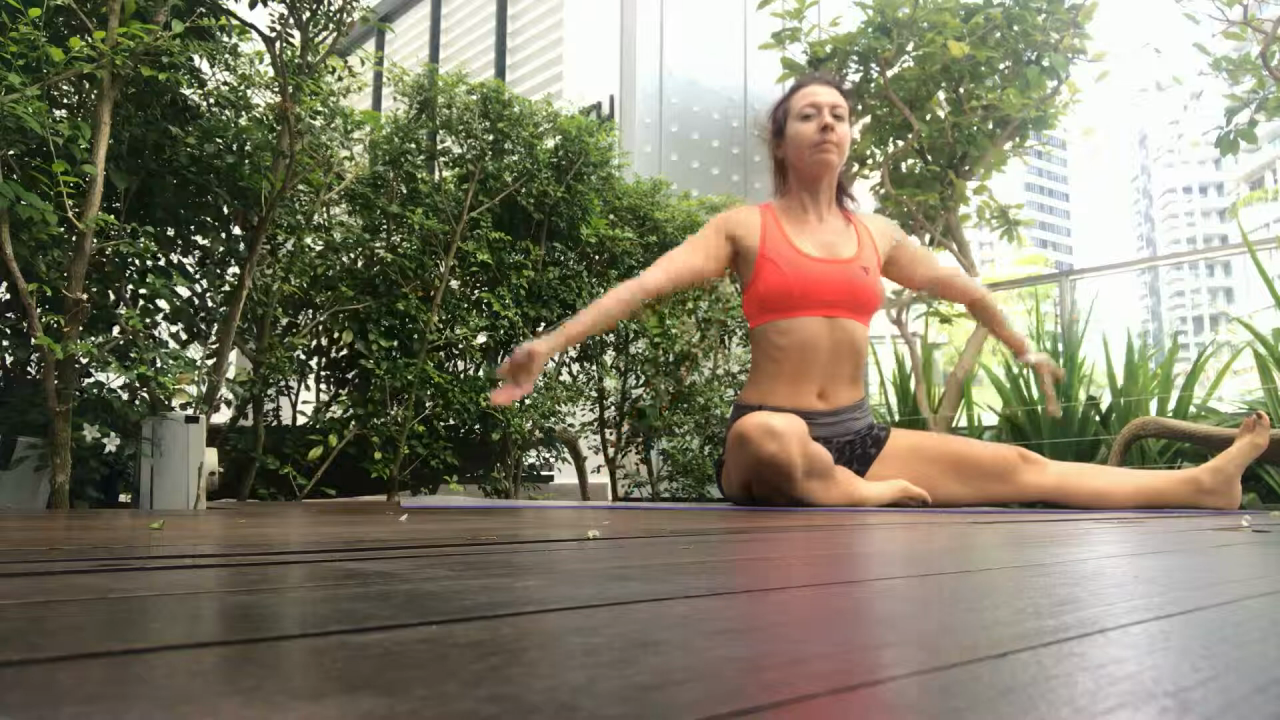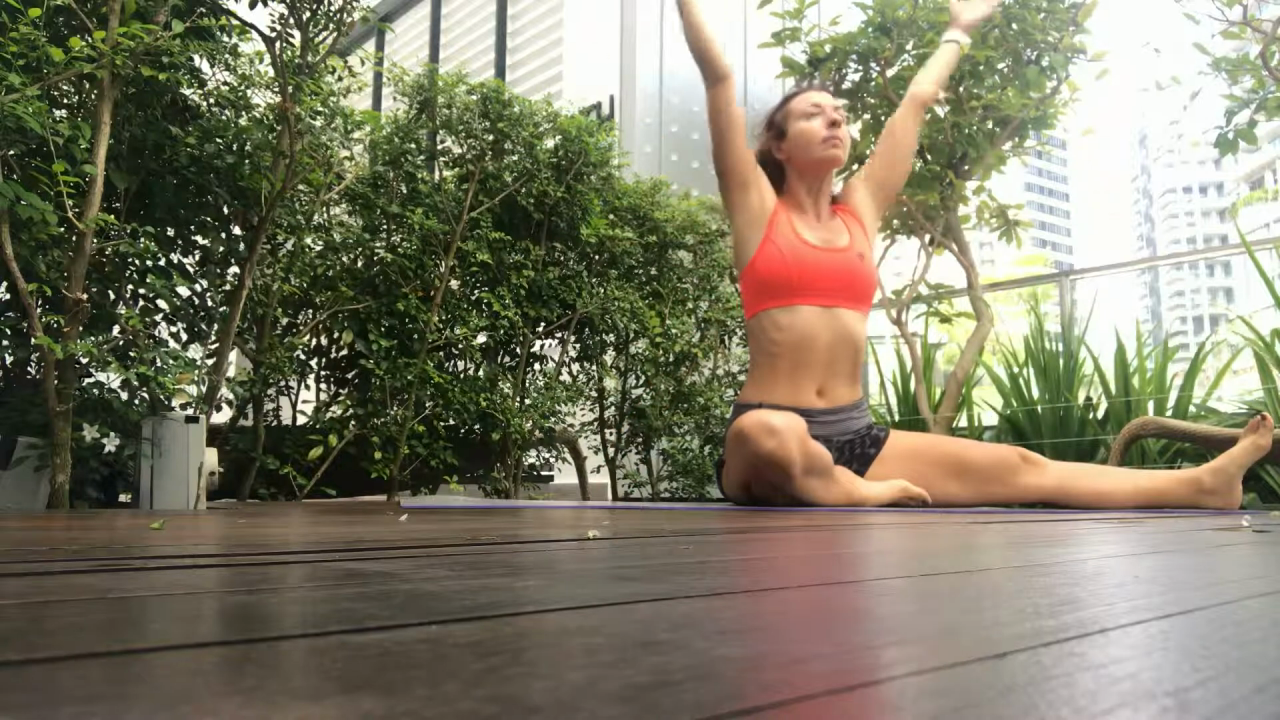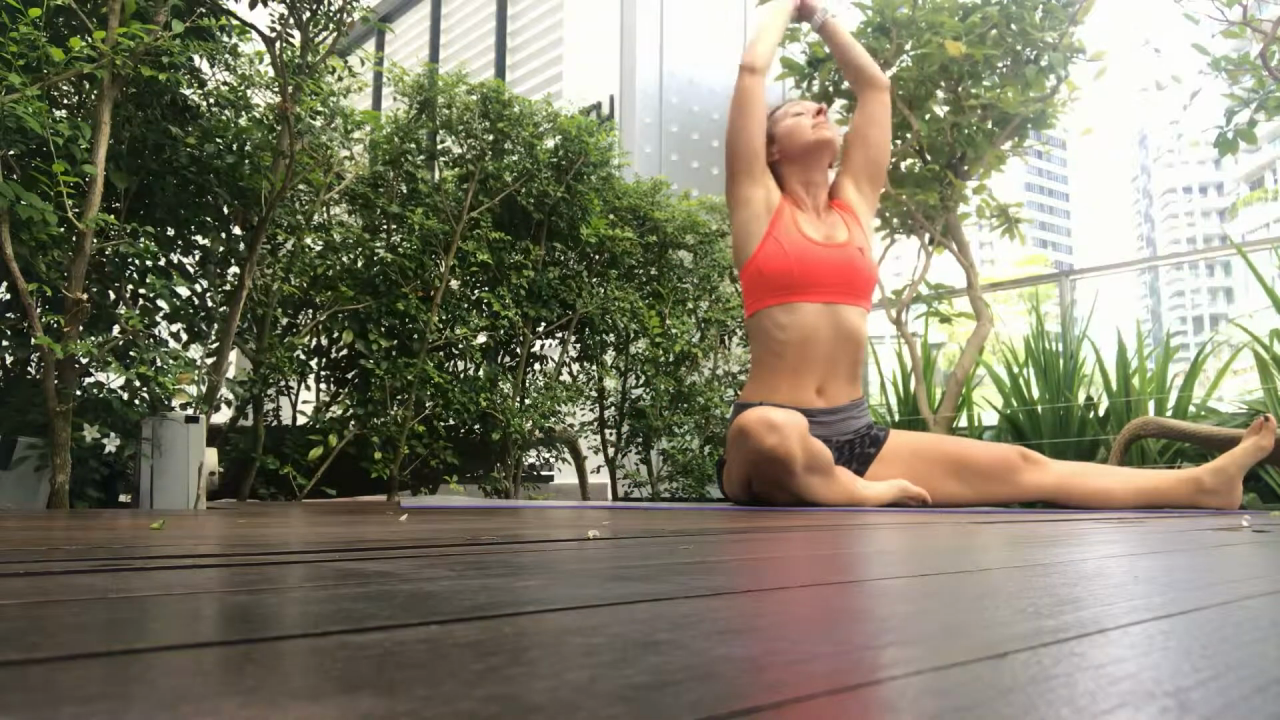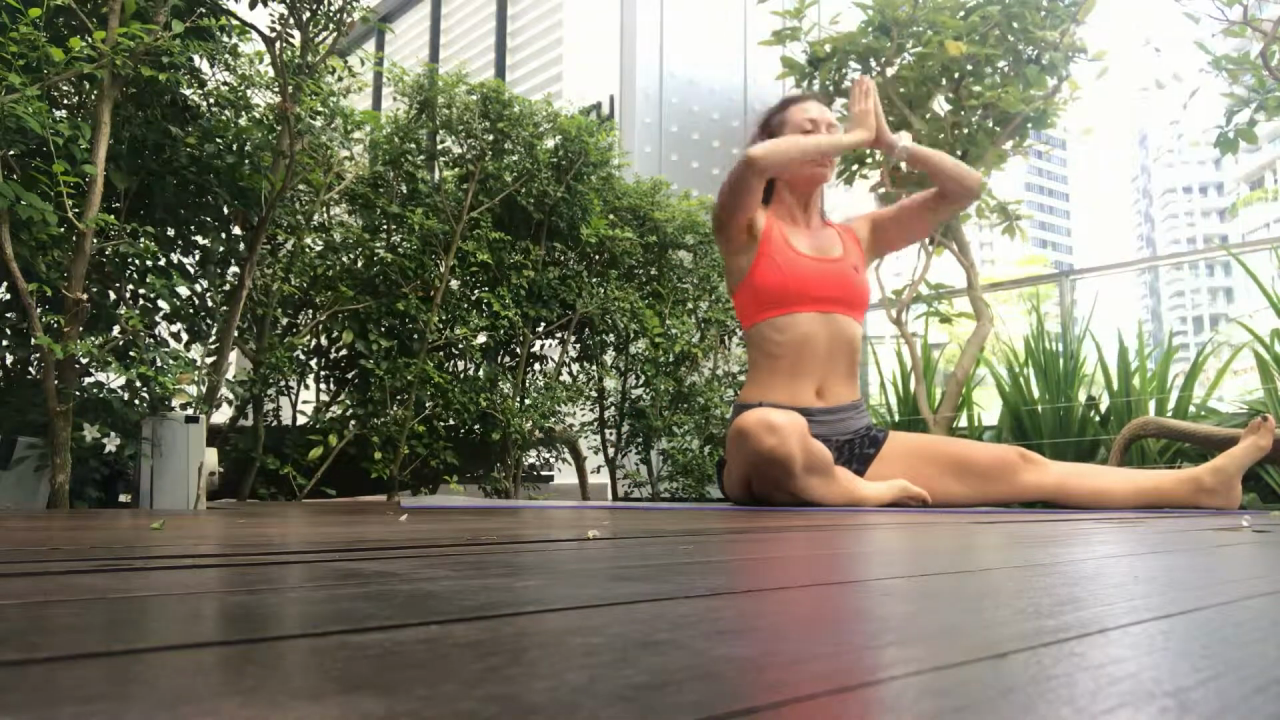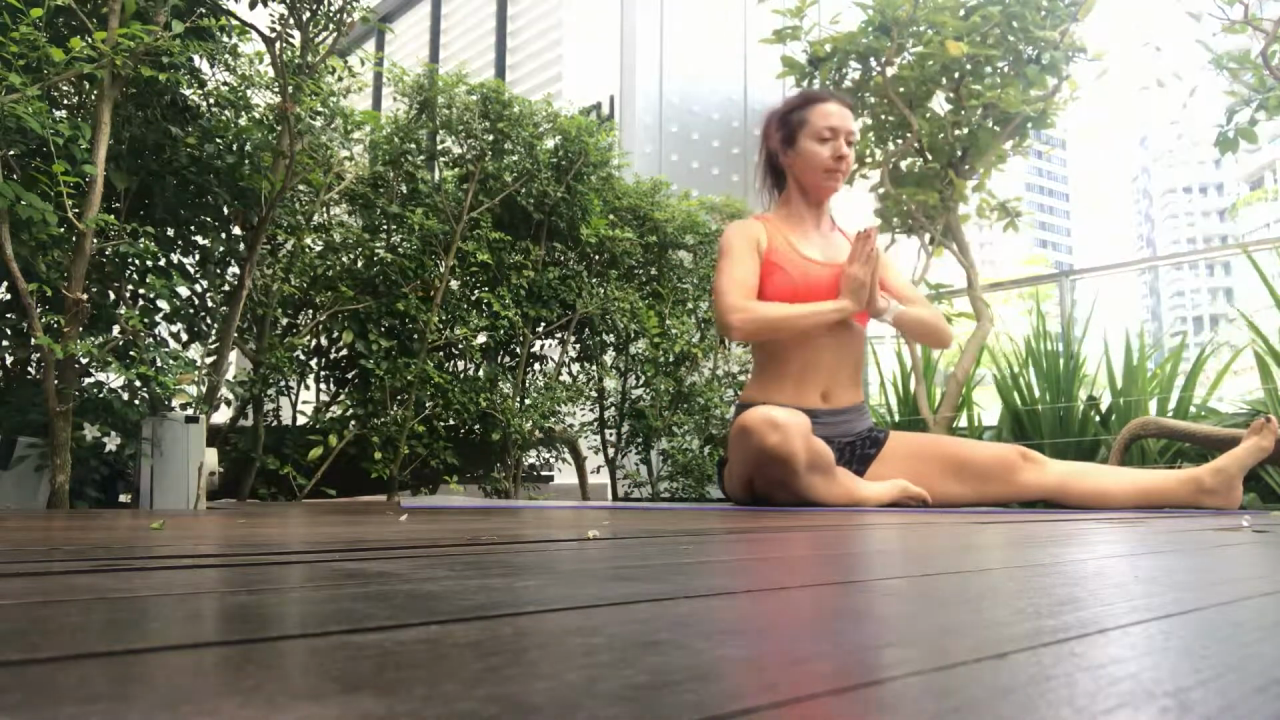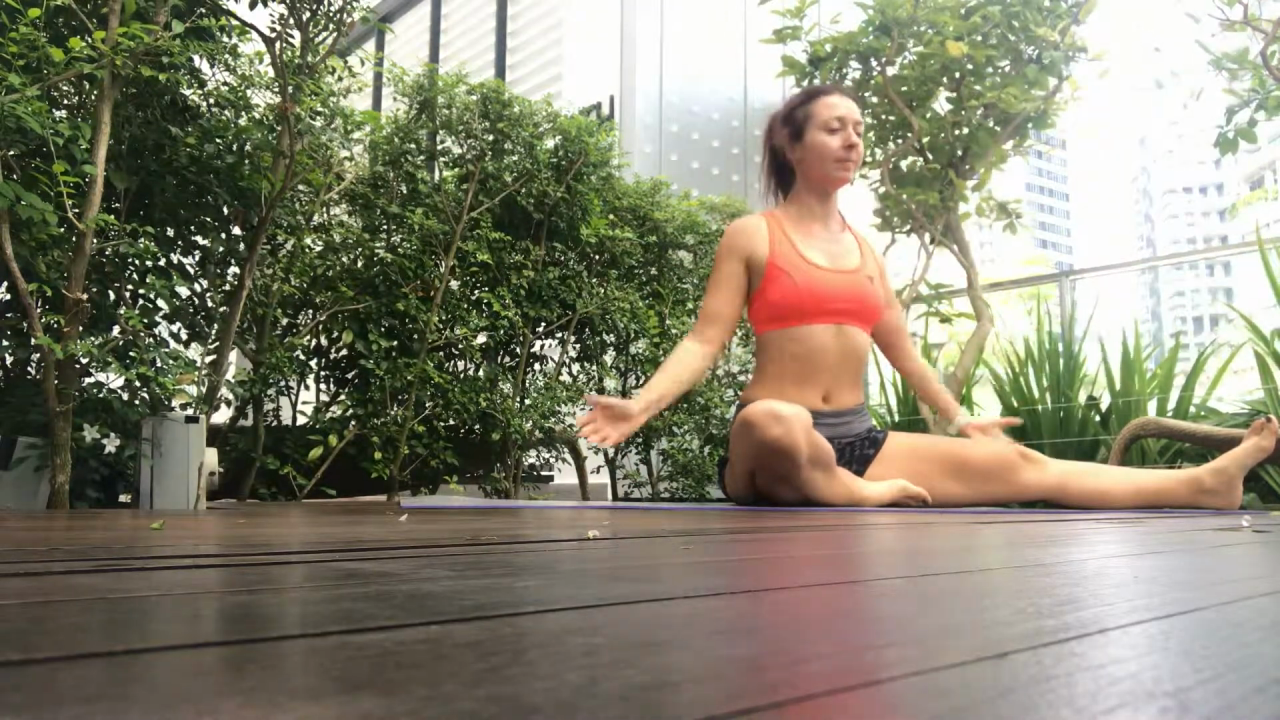
dt=0.7s
person 1, frame 1
left shoulder: (876, 233)
right shoulder: (746, 228)
left elbow: (962, 286)
right elbow: (645, 284)
left wrist: (1026, 350)
right wrist: (552, 342)
left hip: (860, 433)
right hip: (769, 444)
left knee: (1018, 466)
right knee: (769, 436)
left ankle: (1194, 485)
right ankle: (867, 500)
person 1, frame 2
left shoulder: (861, 211)
right shoulder: (759, 210)
left elbow: (913, 108)
right elbow: (719, 79)
left hip: (855, 437)
right hip: (771, 431)
left knee: (1022, 467)
right knee: (767, 439)
right ankle: (859, 497)
person 1, frame 3
left shoulder: (853, 207)
right shoulder: (759, 205)
left elbow: (873, 85)
right elbow: (751, 69)
left hip: (853, 436)
right hip: (771, 441)
left knee: (1023, 467)
right knee: (768, 430)
right ankle: (861, 496)
person 1, frame 4
left shoulder: (858, 235)
right shoulder: (746, 229)
left elbow: (968, 186)
right elbow: (755, 159)
left wrist: (887, 138)
right wrist: (856, 134)
left hip: (853, 436)
right hip: (771, 445)
left knee: (1021, 466)
right knee: (768, 435)
left ankle: (1198, 486)
right ankle: (864, 496)
person 1, frame 5
left shoulder: (860, 247)
right shoulder: (749, 235)
left elbow: (940, 332)
right elbow: (737, 319)
left wrist: (879, 304)
right wrist: (844, 303)
left hip: (857, 437)
right hip: (772, 448)
left knee: (1020, 466)
right knee: (770, 429)
left ankle: (1201, 483)
right ankle: (867, 496)
person 1, frame 6
left shoulder: (866, 249)
right shoulder: (752, 236)
left elbow: (903, 352)
right elbow: (704, 340)
left wrist: (961, 420)
right wrist: (636, 408)
left hip: (860, 438)
right hip: (769, 448)
left knee: (1019, 464)
right knee: (773, 422)
left ankle: (1200, 484)
right ankle: (863, 497)
